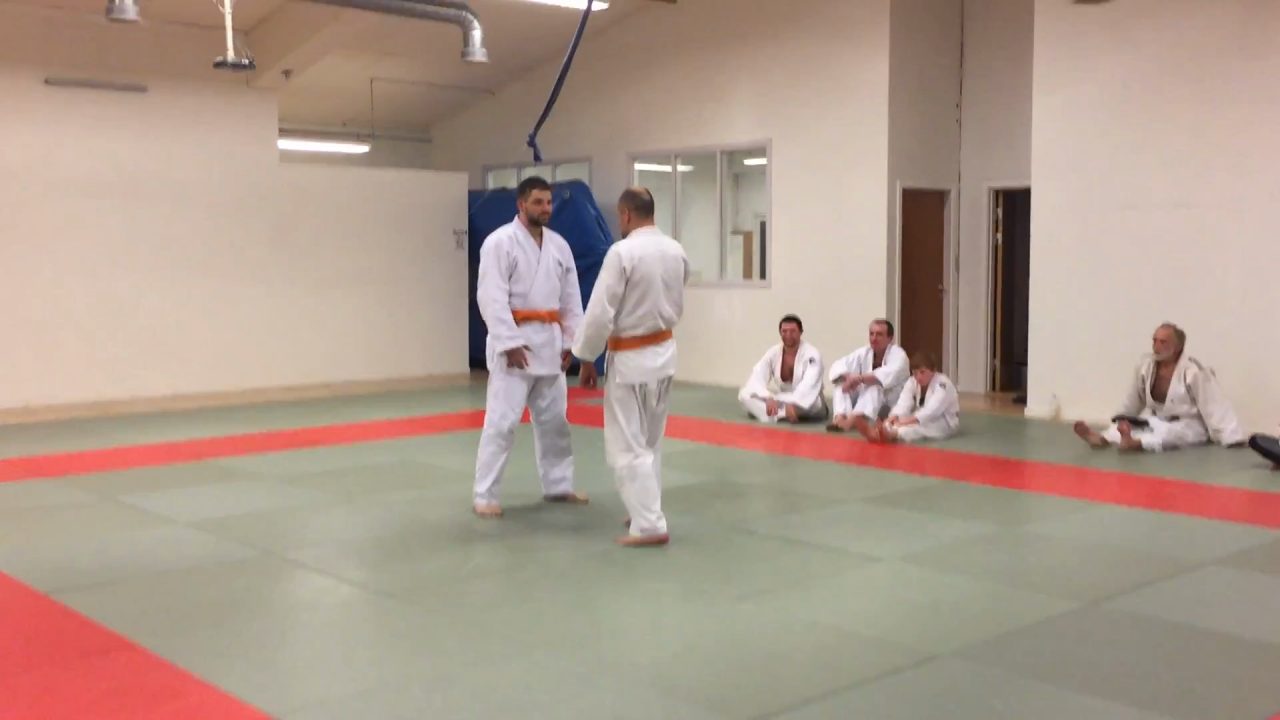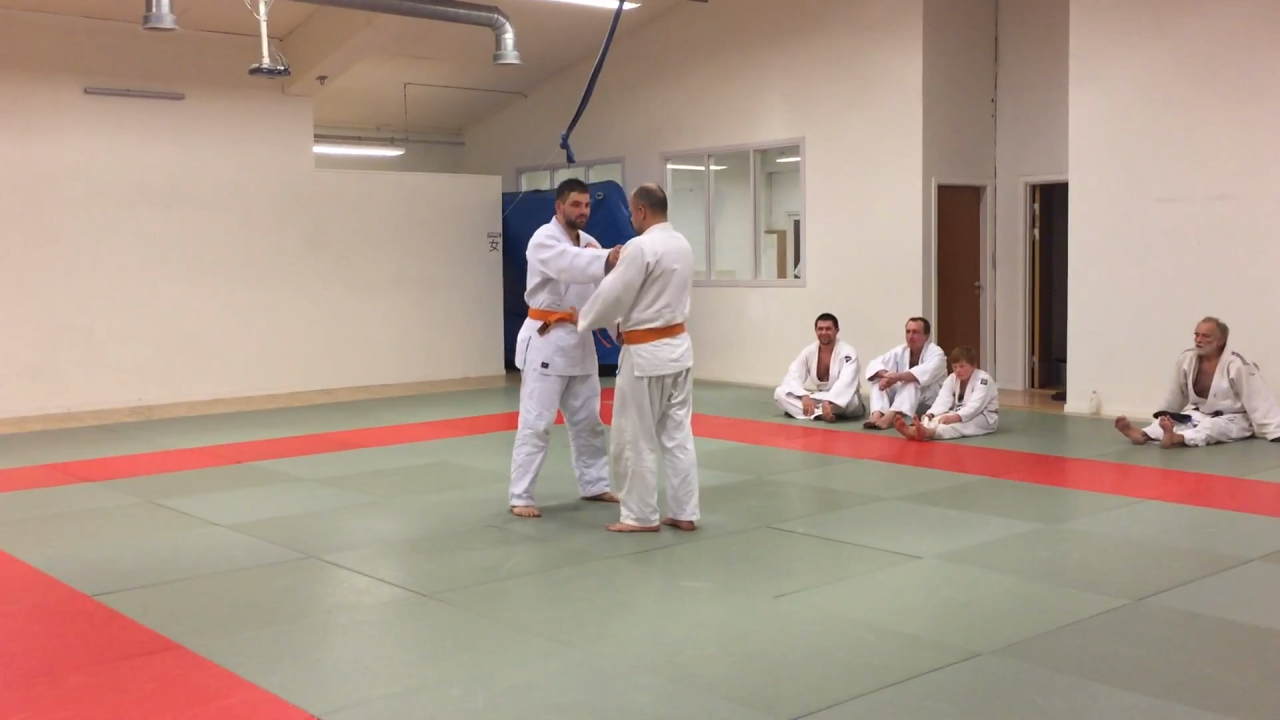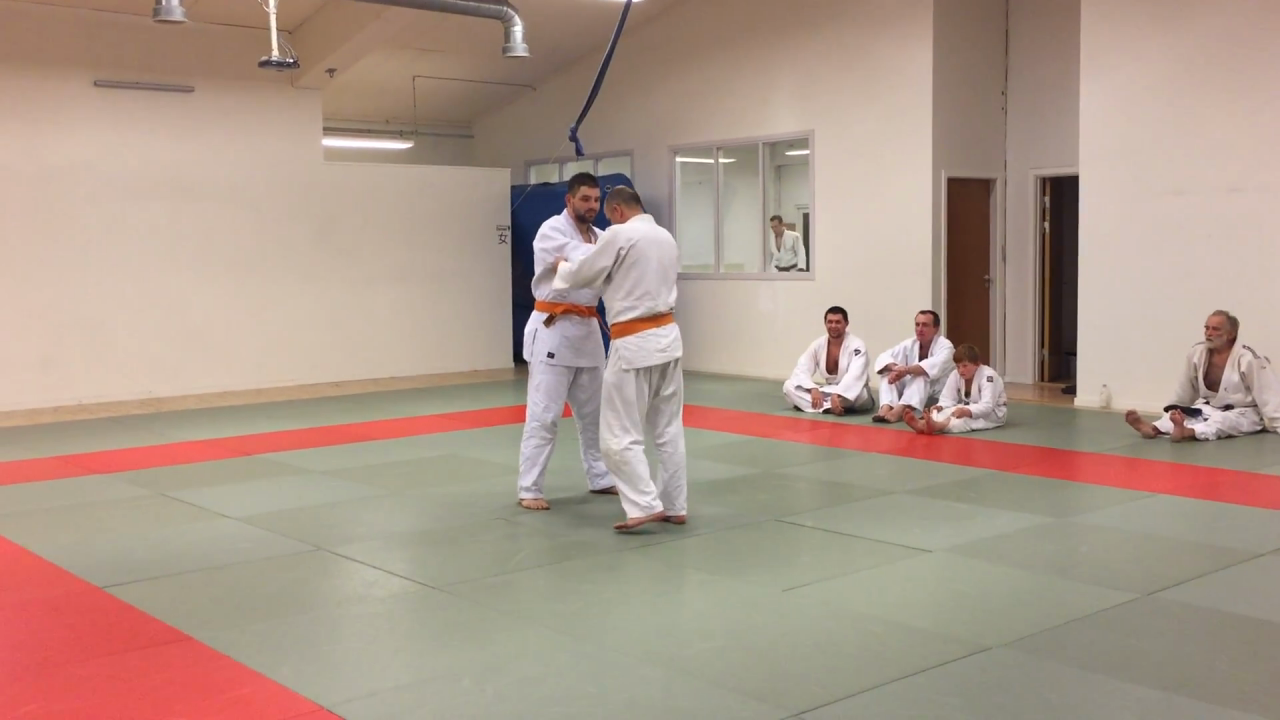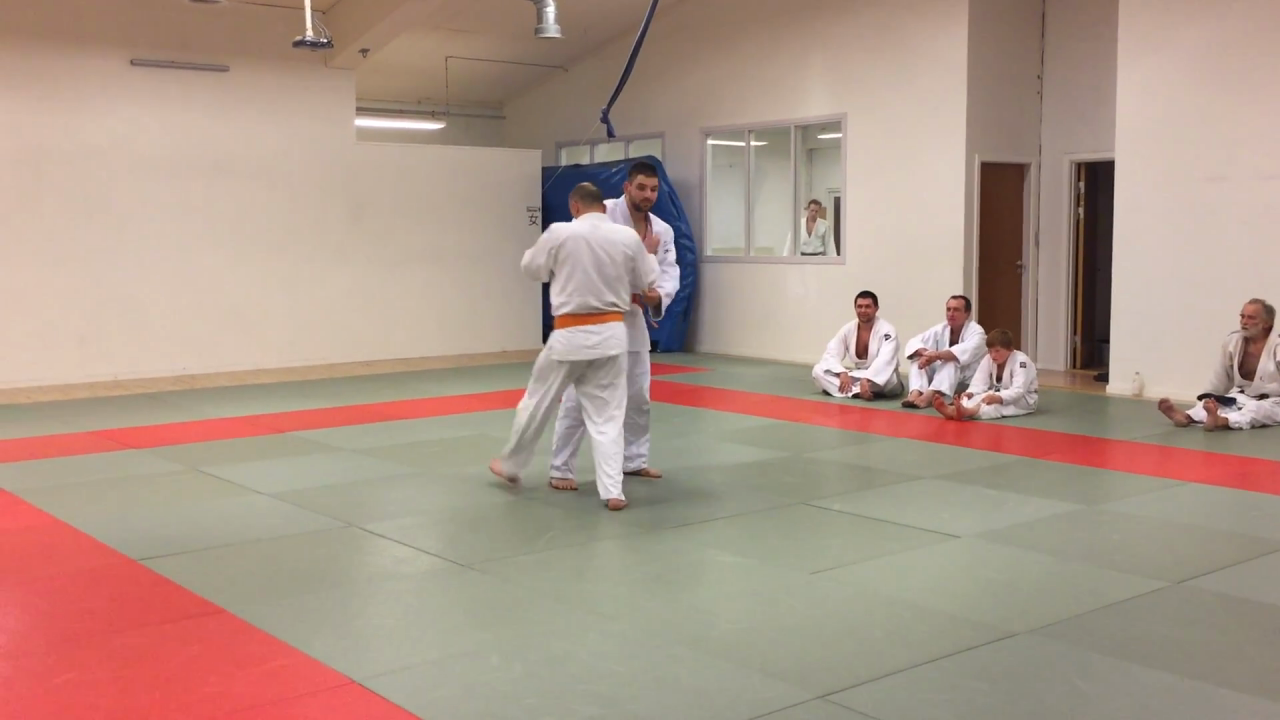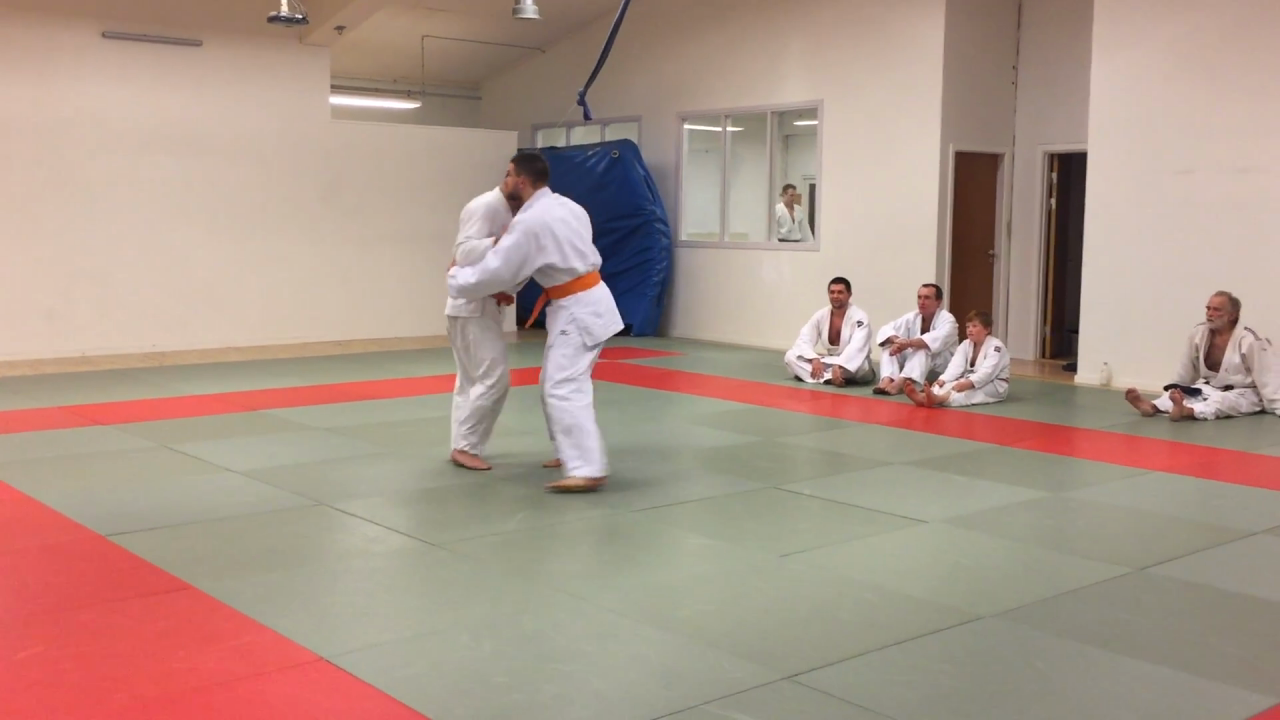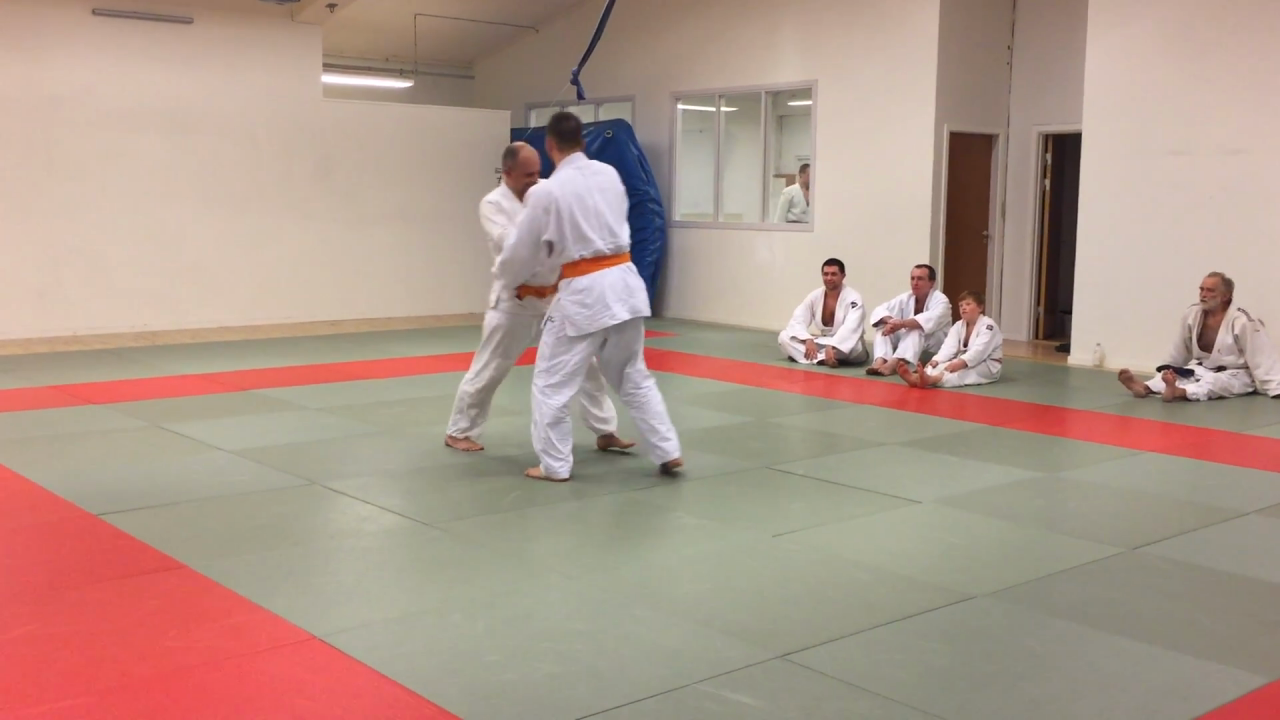
dt=0.7s
person 1, frame 1
left shoulder: (558, 245)
right shoulder: (500, 242)
left elbow: (570, 297)
right elbow: (491, 296)
left wrist: (571, 342)
right wrist: (509, 341)
left hip: (548, 341)
right hip: (515, 342)
left knee: (554, 419)
right knee: (501, 421)
left ankle: (558, 485)
right ankle: (485, 495)
person 1, frame 2
left shoulder: (589, 245)
right shoulder: (544, 240)
right elbow: (568, 265)
right wrist: (606, 259)
left hip: (580, 339)
right hip: (546, 339)
left knee: (588, 419)
right knee: (536, 422)
left ankle: (594, 485)
right ankle: (521, 496)
person 1, frame 3
left shoulder: (600, 236)
right shoulder: (552, 230)
right elbow: (570, 255)
left hip: (587, 331)
right hip: (553, 331)
left knee: (594, 412)
right knee: (544, 414)
left ankle: (602, 479)
right ankle: (529, 489)
person 1, frame 4
left shoulder: (662, 230)
right shoulder: (601, 213)
left elbow: (669, 271)
left wrist: (658, 295)
left hip: (632, 318)
left knee: (637, 397)
right knee: (579, 396)
left ankle: (634, 461)
right ankle: (560, 469)
person 1, frame 5
left shoulder: (531, 222)
right shoulder: (566, 205)
left elbow: (496, 272)
left wrist: (456, 277)
left hip: (580, 309)
right hip: (589, 301)
left knee: (564, 388)
right knee: (562, 383)
left ankle: (588, 470)
right ankle: (574, 452)
person 1, frame 6
left shoulder: (546, 192)
right shoulder: (610, 175)
left elbow: (522, 253)
left wrist: (505, 277)
left hip: (584, 292)
right hip: (625, 283)
left knee: (551, 381)
right knee: (634, 377)
left ankle: (555, 465)
right ankle: (668, 450)
person 2, frame 1
left shoulder: (622, 252)
right shoulder: (677, 252)
left elbow: (600, 313)
left wrist: (585, 358)
left hip: (631, 359)
right hip: (664, 353)
left knee: (627, 446)
right knee: (648, 440)
left ankle: (651, 524)
right ankle: (645, 515)
person 2, frame 2
left shoulder: (640, 246)
right shoulder: (682, 244)
left elbow: (612, 296)
left wrist: (584, 319)
left hip: (645, 352)
right hip: (678, 346)
left knee: (633, 439)
right knee: (677, 435)
left ankle: (641, 516)
right ankle: (685, 513)
person 2, frame 3
left shoulder: (619, 235)
right shoulder: (666, 238)
left elbow: (582, 275)
left wrist: (562, 267)
left hip: (634, 343)
right hip: (668, 335)
left knee: (621, 433)
right knee: (668, 429)
left ankle: (645, 507)
right ankle: (674, 506)
person 2, frame 4
left shoulder: (560, 233)
right shoulder: (629, 237)
left elbow: (531, 268)
right elbow: (648, 284)
right wrist: (649, 254)
left hip: (570, 336)
right hip: (611, 334)
left knee: (536, 405)
right knee: (608, 418)
left ankle: (511, 466)
right ankle: (612, 491)
person 2, frame 5
left shoulder: (508, 211)
right shoulder: (485, 208)
right elbow: (466, 254)
left hip: (483, 304)
right hip: (473, 305)
left knee: (470, 380)
right knee: (493, 378)
left ankle: (462, 445)
right ankle: (465, 446)
person 2, frame 6
right shoulder: (492, 204)
right elbow: (509, 243)
left hip: (550, 298)
right hip: (513, 302)
right knee: (489, 369)
left ankle: (605, 431)
right ankle: (458, 431)
